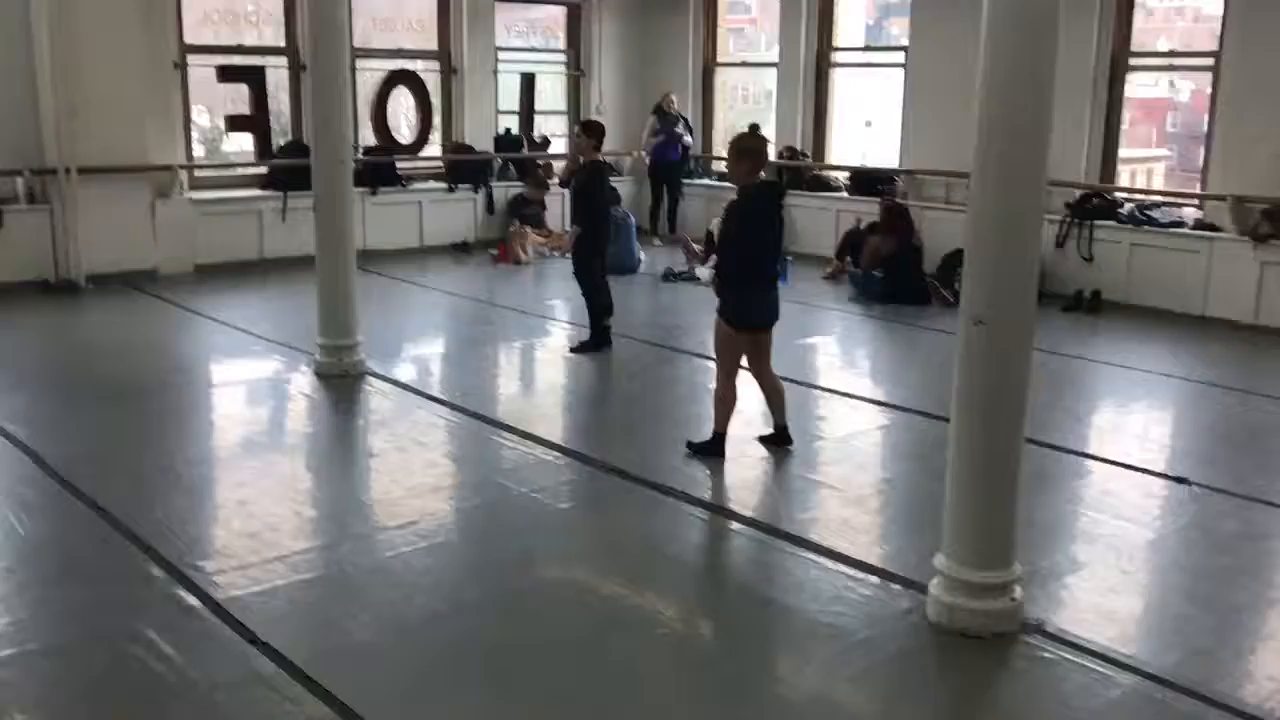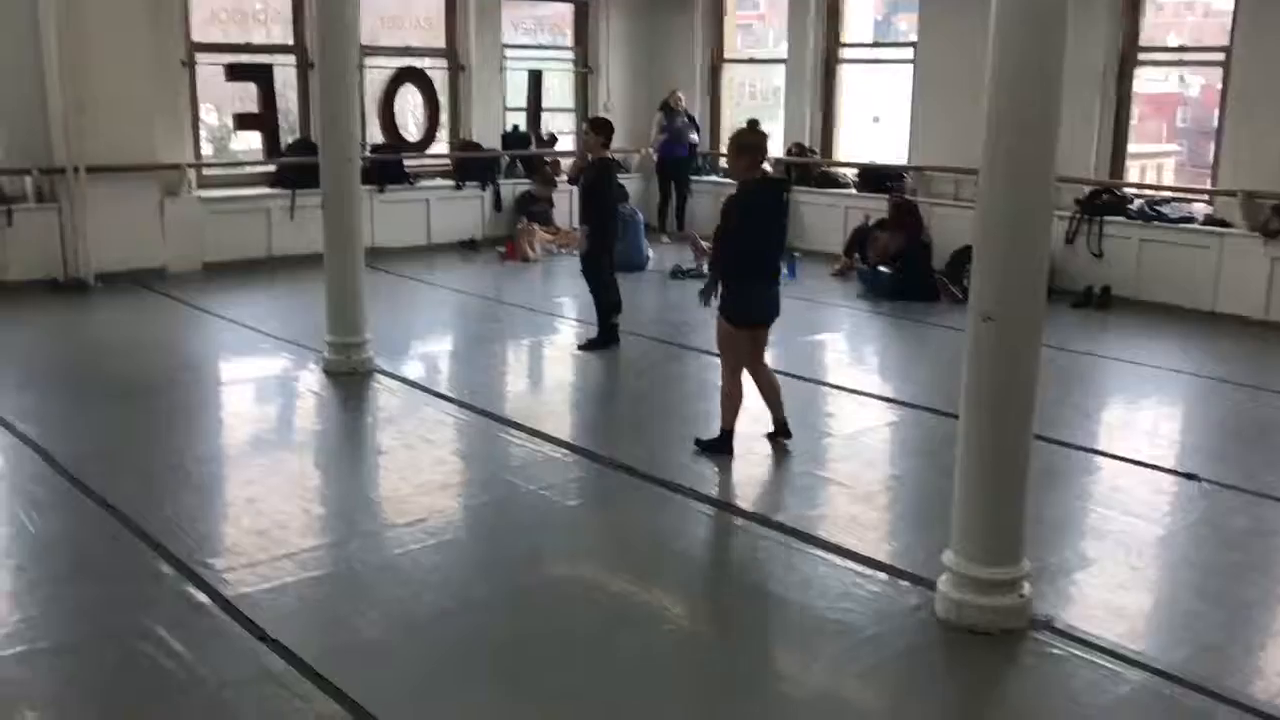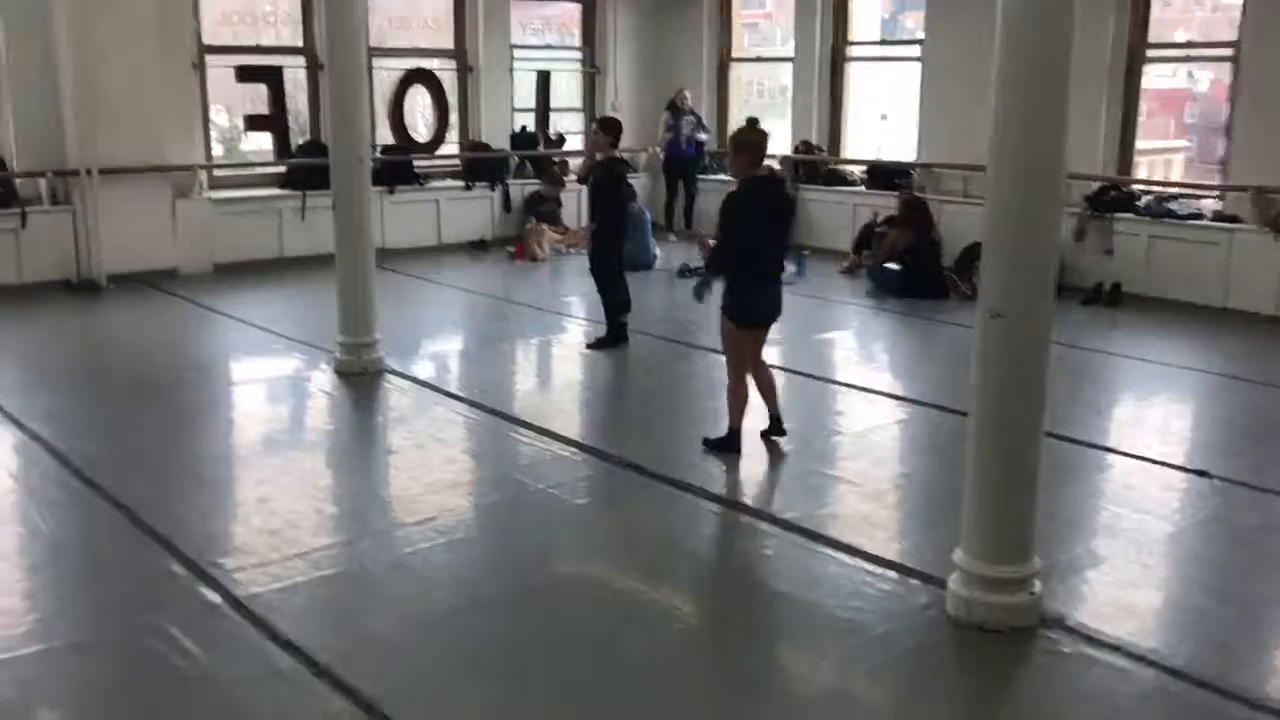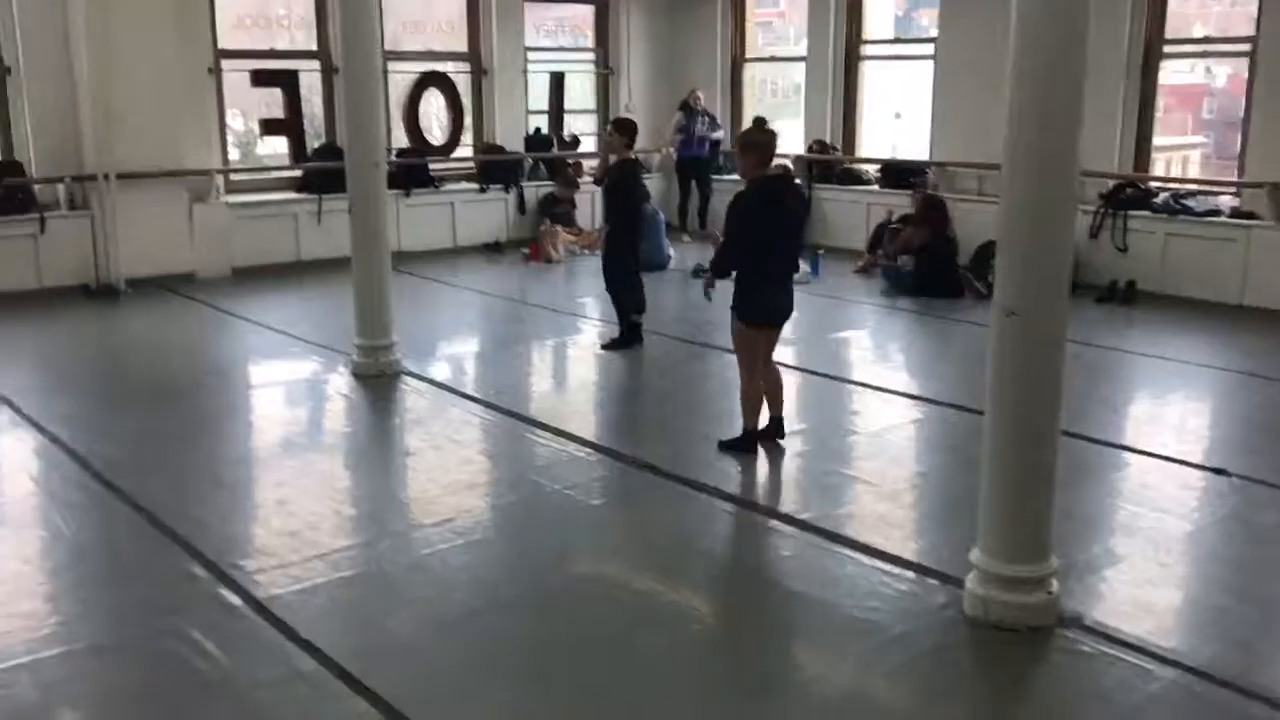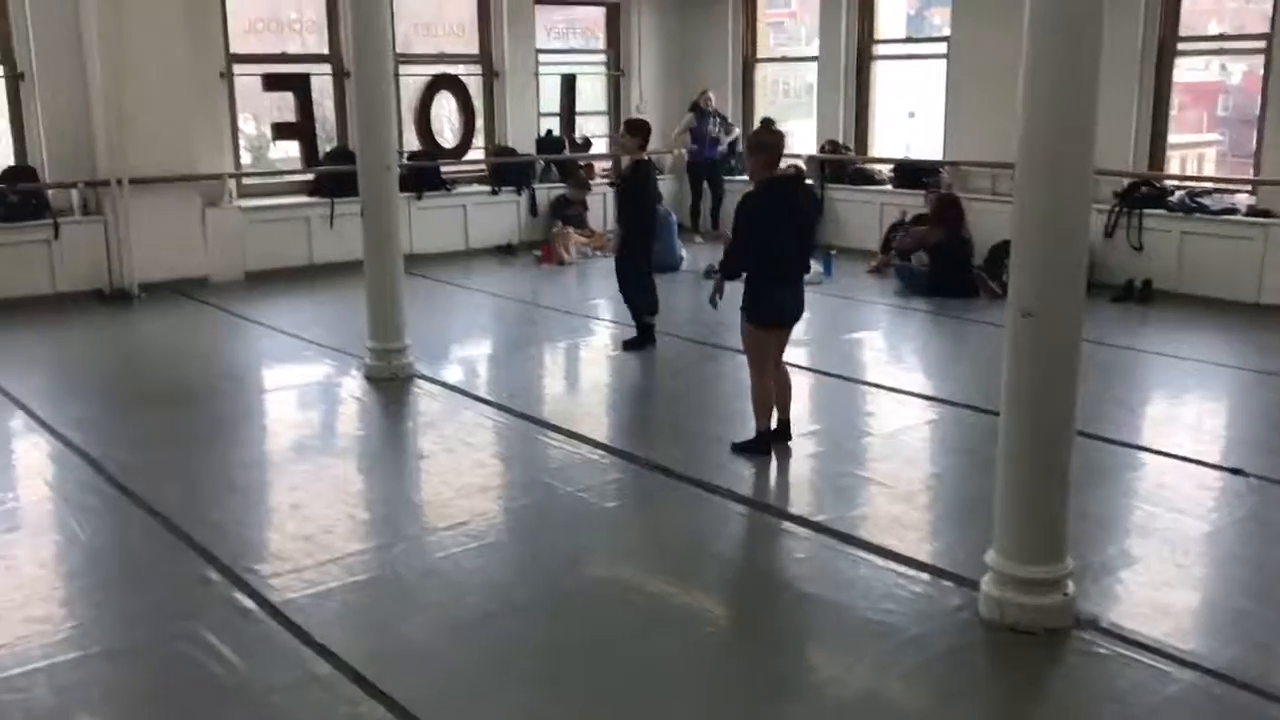
dt=0.1s
person 1, frame 1
left shoulder: (741, 208)
right shoulder: (772, 200)
left elbow: (729, 259)
left wrist: (720, 283)
left hip: (742, 299)
right hip: (767, 296)
left knee: (726, 374)
right knee: (762, 367)
left ankle: (716, 441)
right ankle: (781, 431)
person 1, frame 2
left shoulder: (738, 203)
right shoulder: (774, 196)
left elbow: (724, 254)
left wrist: (712, 279)
left hip: (741, 295)
right hip: (768, 292)
left knee: (731, 371)
right knee: (756, 363)
left ankle: (724, 439)
right ankle: (781, 425)
person 1, frame 3
left shoulder: (737, 202)
right shoulder: (780, 195)
left elbow: (725, 251)
left wrist: (707, 276)
left hip: (744, 294)
right hip: (772, 291)
left knee: (737, 370)
right knee: (755, 361)
left ankle: (733, 437)
right ankle: (775, 422)
person 1, frame 4
left shoulder: (745, 202)
right shoulder: (791, 194)
left elbow: (730, 252)
right elbow: (792, 241)
left wrist: (712, 274)
left hip: (754, 293)
right hip: (783, 291)
left knee: (750, 371)
right knee: (765, 361)
left ankle: (748, 437)
right ankle: (776, 424)
person 1, frame 5
left shoulder: (753, 202)
right shoulder: (802, 195)
left elbow: (739, 250)
right elbow: (807, 241)
left wrist: (721, 280)
left hip: (764, 294)
right hip: (794, 292)
left knee: (760, 371)
right knee: (776, 363)
left ankle: (762, 438)
right ankle: (783, 426)
person 2, frame 1
left shoulder: (596, 170)
right shoulder: (585, 167)
left elbow: (592, 209)
right elbow: (565, 182)
left wrist: (574, 234)
right wrist: (574, 159)
left hip: (591, 236)
right hip: (589, 235)
left knee: (591, 285)
right knee: (597, 283)
left ankle: (597, 338)
right ankle: (602, 334)
person 2, frame 2
left shoulder: (604, 167)
right shoulder: (593, 164)
left elbow: (602, 206)
right elbow: (573, 178)
left wrist: (586, 235)
right wrist: (582, 156)
left hip: (598, 233)
right hip: (598, 233)
left knee: (599, 283)
right knee: (605, 280)
left ankle: (605, 335)
right ankle: (610, 332)
person 2, frame 3
left shoulder: (613, 167)
right shoulder: (603, 164)
left elbow: (610, 205)
right elbow: (582, 178)
left wrist: (593, 230)
right wrist: (591, 154)
left hip: (607, 232)
right hip: (611, 231)
left knee: (607, 282)
right knee: (615, 278)
left ankle: (613, 334)
right ankle: (619, 330)
person 2, frame 4
left shoulder: (628, 168)
right shoulder: (619, 165)
left elbow: (625, 207)
right elbow: (599, 180)
left wrist: (606, 232)
right wrist: (604, 156)
left hip: (621, 233)
right hip: (626, 232)
left knee: (617, 283)
right knee: (630, 279)
left ankle: (627, 334)
right ankle: (634, 331)
person 2, frame 5
left shoulder: (636, 170)
right shoulder: (644, 166)
left elbow: (628, 207)
right elbow: (617, 185)
left wrist: (618, 235)
right wrist: (622, 165)
left hip: (633, 234)
right hip: (646, 232)
left knee: (629, 284)
right knee: (644, 280)
left ankle: (644, 335)
right ankle: (647, 332)
